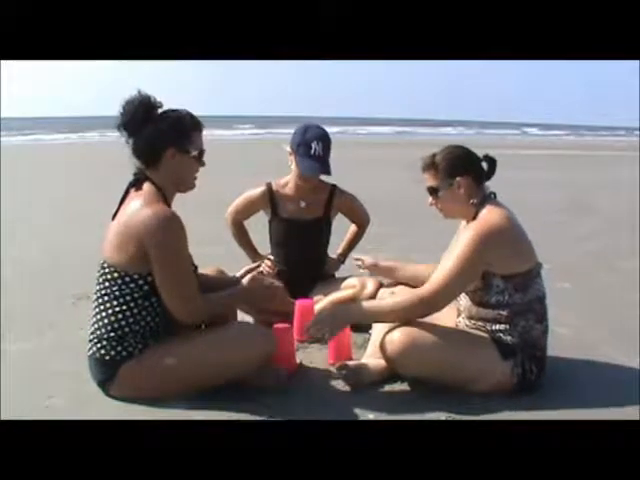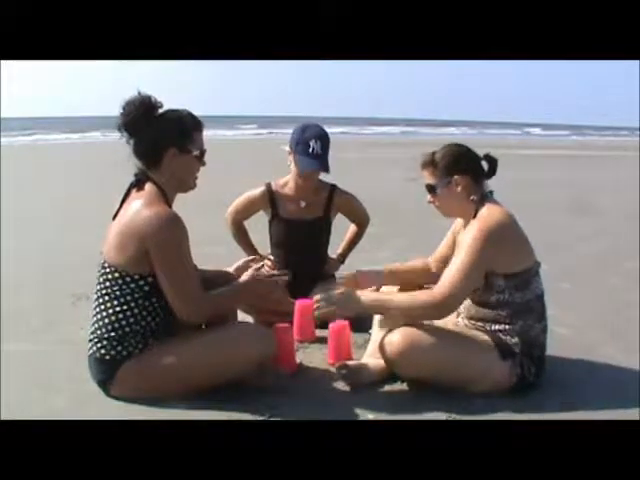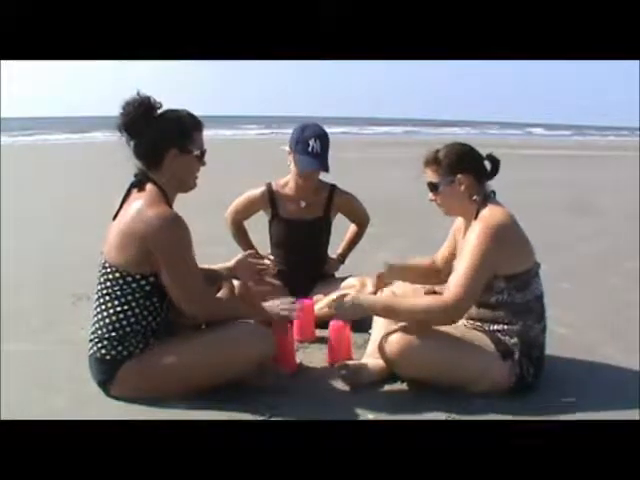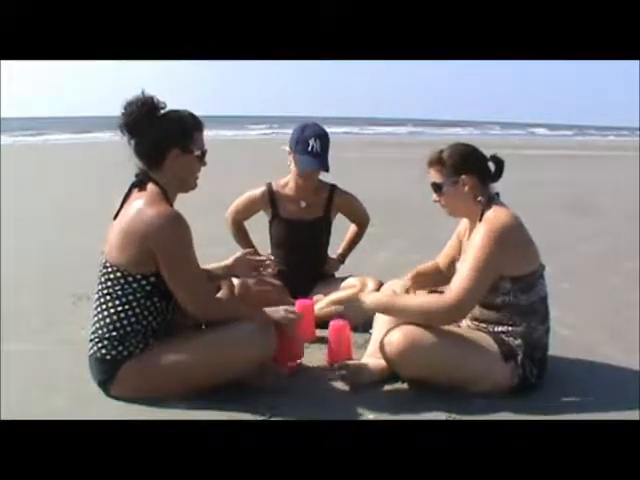
dt=0.2s
person 1, frame 1
left shoulder: (141, 198)
right shoulder: (160, 219)
left elbow: (182, 284)
right elbow: (188, 310)
left wrist: (233, 284)
right wrist: (244, 297)
left hip: (124, 348)
right hip: (127, 366)
left knee: (216, 277)
right knee: (261, 342)
left ankle: (223, 361)
person 1, frame 2
left shoulder: (141, 198)
right shoulder: (161, 220)
right elbow: (192, 310)
left wrist: (231, 277)
right wrist: (245, 290)
left hip: (123, 348)
right hip: (127, 366)
left knee: (219, 285)
right knee: (260, 341)
left ankle: (221, 361)
person 1, frame 3
left shoulder: (141, 198)
right shoulder: (162, 220)
right elbow: (199, 307)
left wrist: (227, 271)
right wrist: (262, 312)
left hip: (122, 351)
right hip: (128, 367)
left knee: (221, 286)
right knee: (260, 340)
person 1, frame 4
left shoulder: (141, 199)
right shoulder: (163, 219)
right elbow: (200, 306)
left wrist: (227, 268)
right wrist: (263, 316)
left hip: (122, 351)
right hip: (128, 367)
left knee: (221, 285)
right knee: (261, 340)
person 2, frame 1
left shoulder: (485, 229)
right shoulder: (478, 217)
left elbow: (427, 301)
right elbow: (439, 281)
left wrist: (349, 312)
right wrist: (383, 268)
left hip: (511, 357)
left knee: (399, 343)
right knee: (392, 294)
left ankle: (378, 364)
right ankle: (373, 363)
person 2, frame 2
left shoulder: (487, 227)
right shoulder: (469, 219)
left elbow: (440, 303)
right elbow: (431, 268)
left wrist: (359, 302)
right wrist: (377, 275)
left hip: (510, 356)
left knee: (399, 343)
right knee: (393, 295)
left ankle: (382, 366)
right ankle: (374, 363)
person 2, frame 3
left shoulder: (488, 227)
right shoulder: (467, 221)
left elbow: (449, 309)
right elbow: (437, 266)
left wrist: (369, 304)
right wrist: (399, 270)
left hip: (510, 356)
left knee: (398, 344)
right knee: (395, 292)
left ankle: (379, 362)
right ankle: (374, 363)
person 2, frame 4
left shoulder: (495, 228)
right shoulder: (474, 220)
left elbow: (451, 309)
right elbow: (440, 269)
left wrist: (378, 302)
right wrist: (411, 278)
left hip: (511, 358)
right hip: (479, 328)
left knee: (399, 343)
right knee: (395, 293)
left ankle: (380, 365)
right ankle: (374, 363)
person 3, frame 1
left shoulder: (336, 198)
right shoulder: (267, 195)
left elbow: (362, 221)
right elbow: (233, 217)
left wrist: (340, 258)
right wrist: (256, 258)
left hip: (320, 286)
left knee: (372, 289)
person 3, frame 2
left shoulder: (335, 198)
right shoulder: (267, 195)
left elbow: (362, 221)
right elbow: (233, 217)
left wrist: (339, 258)
right wrist: (255, 257)
left hip: (319, 285)
left ankle: (290, 318)
person 3, frame 3
left shoulder: (336, 198)
right shoulder: (267, 195)
left elbow: (362, 221)
right elbow: (232, 218)
left wrist: (339, 258)
left hip: (319, 285)
right hip: (279, 285)
left knee: (371, 288)
right ankle: (321, 311)
person 3, frame 4
left shoulder: (336, 198)
right shoulder: (267, 195)
left elbow: (362, 221)
right elbow: (233, 218)
left wrist: (340, 258)
left hip: (320, 285)
right hip: (279, 285)
left knee: (373, 288)
right ankle: (326, 311)
